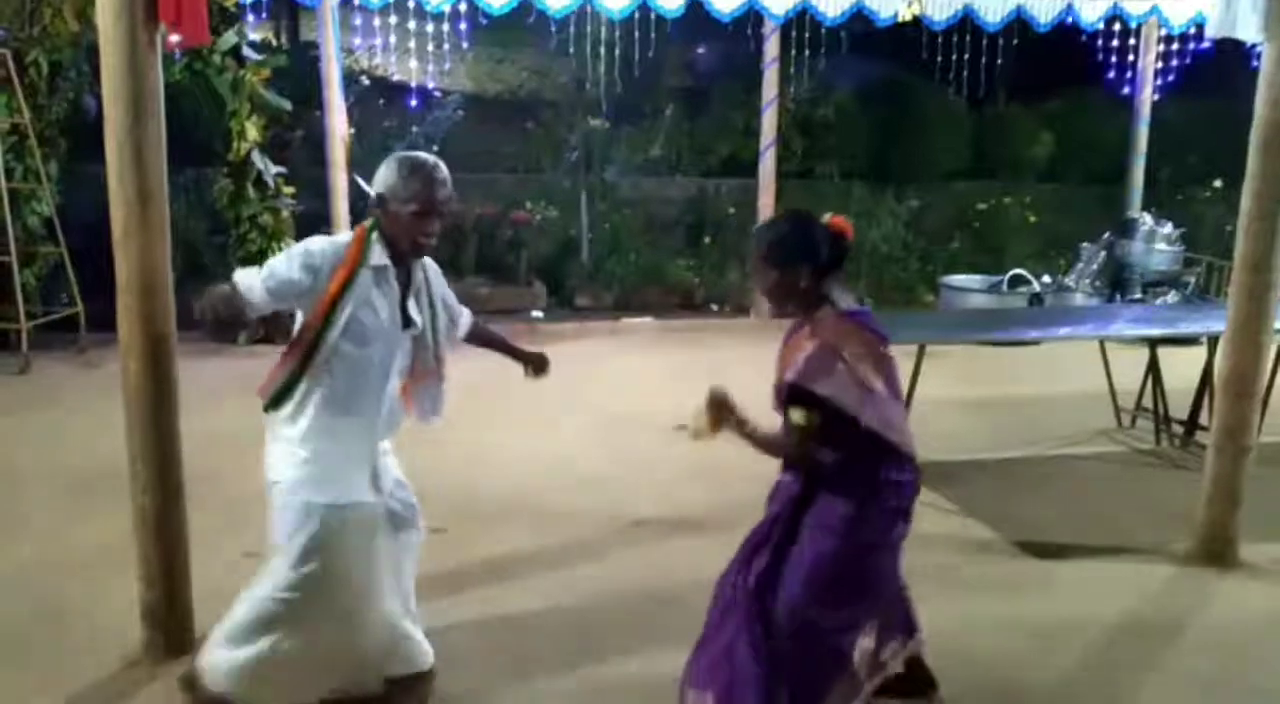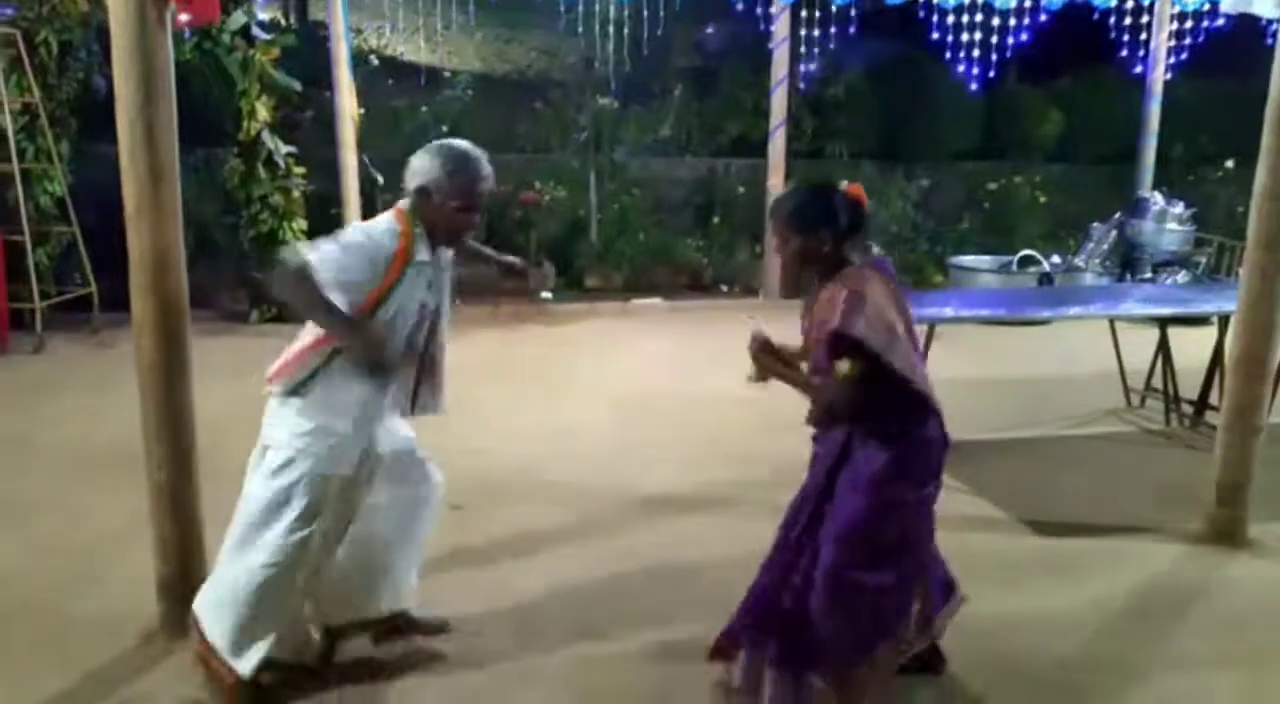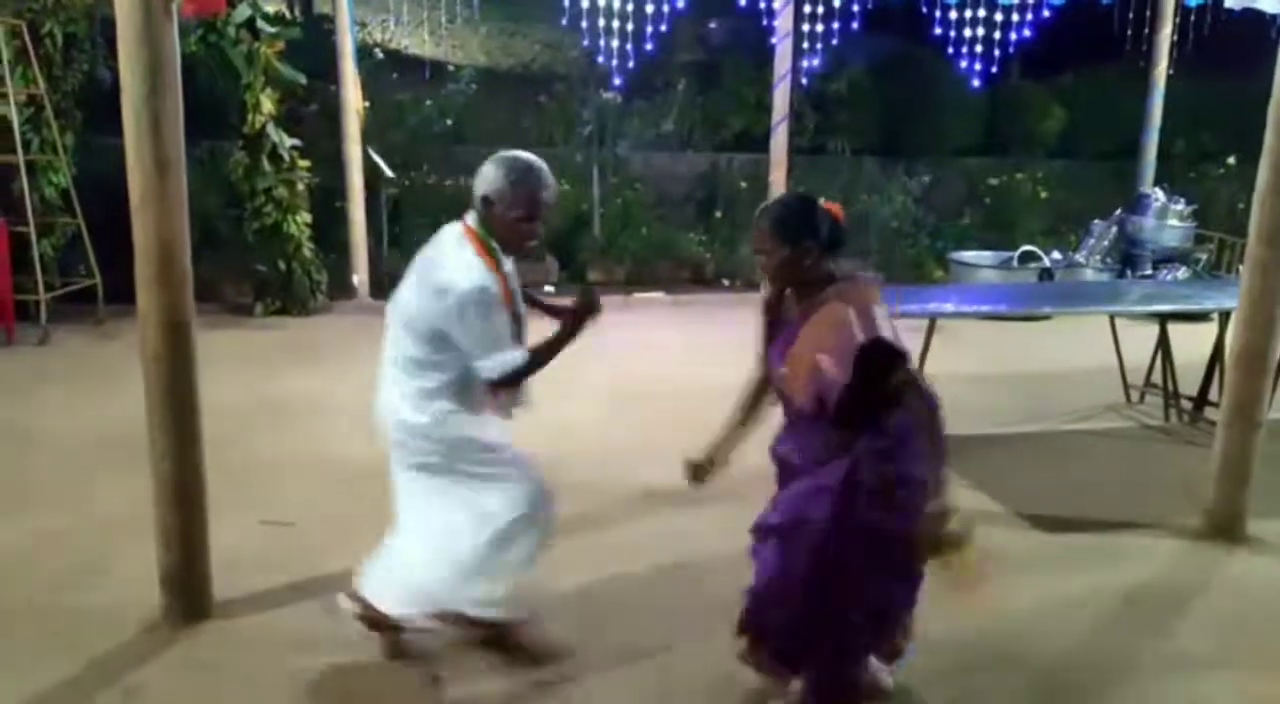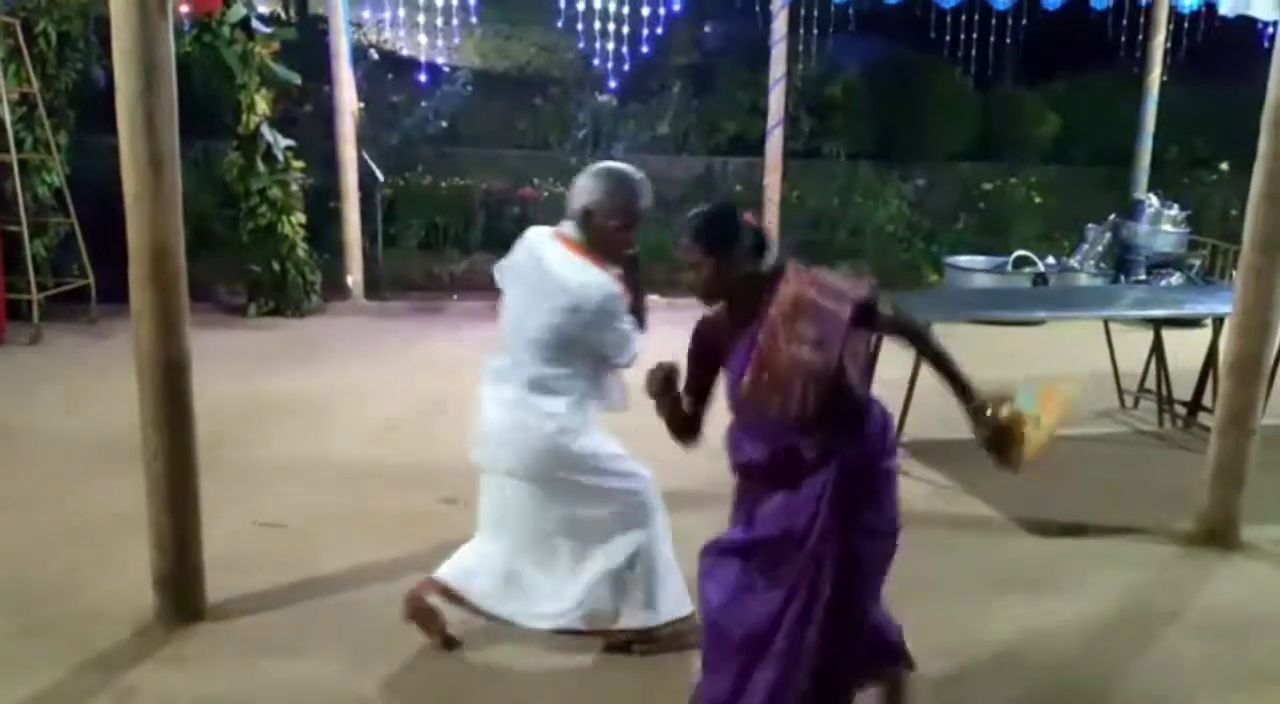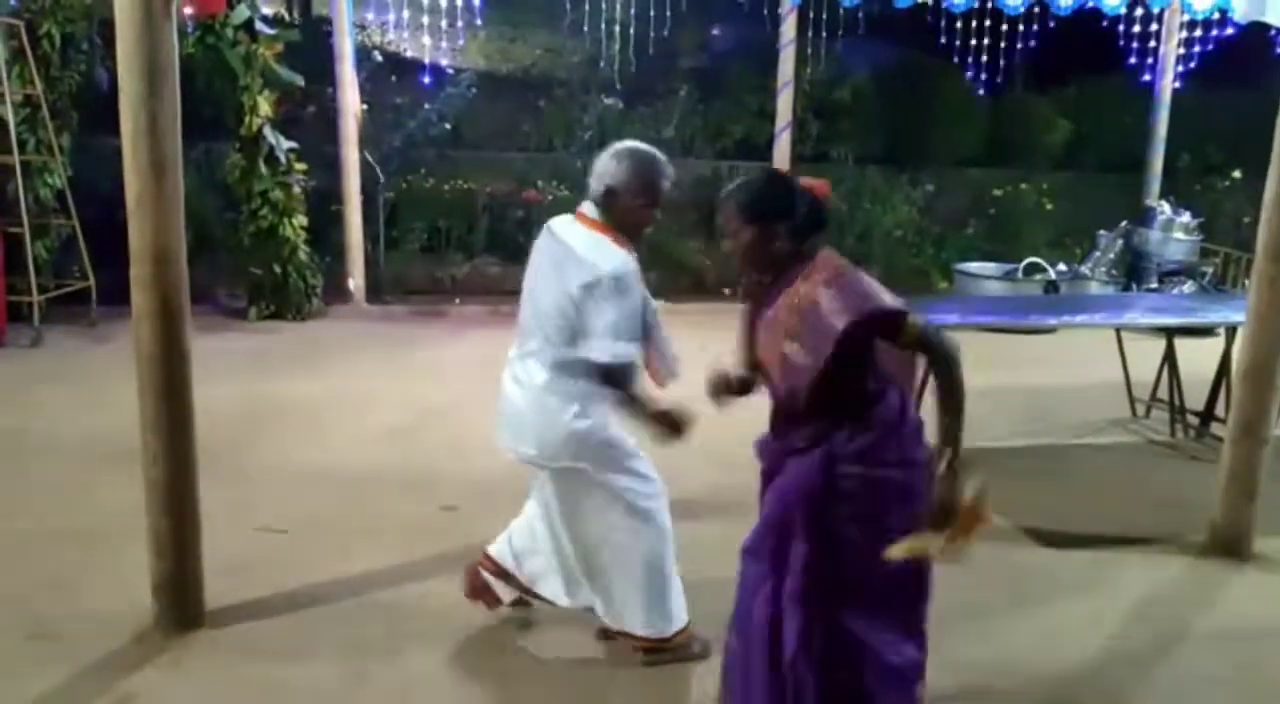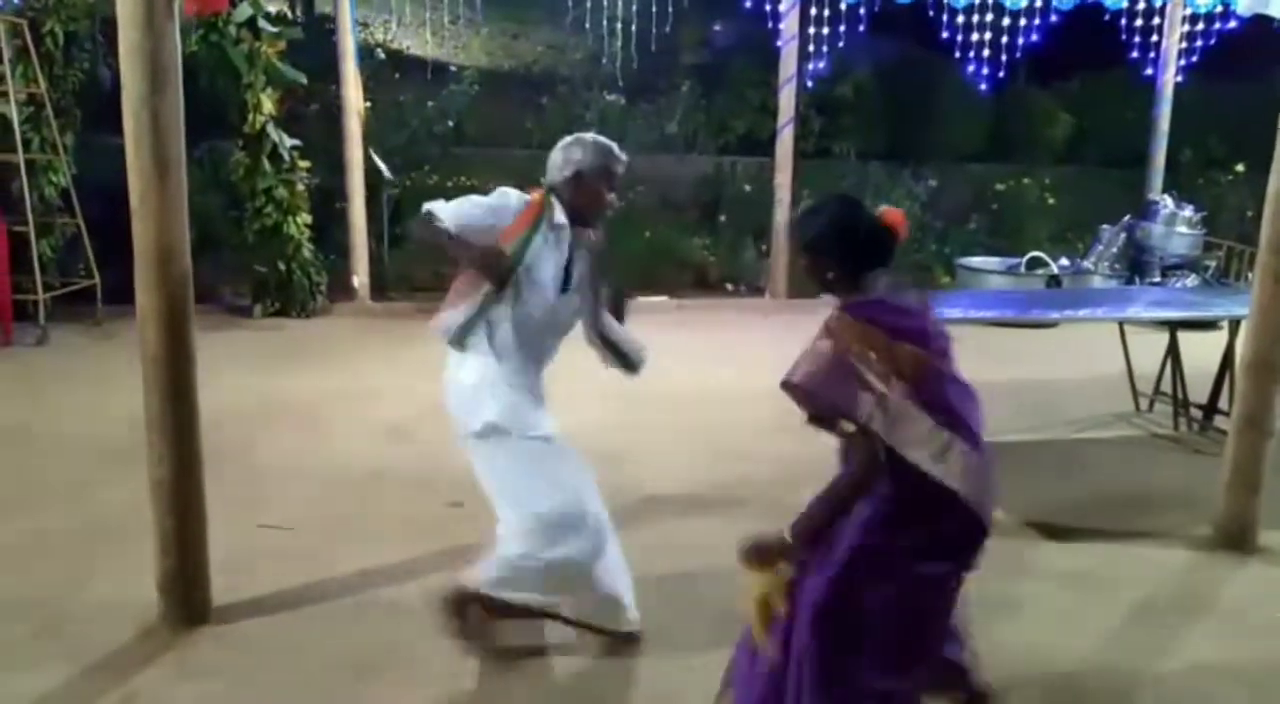
dt=0.3s
person 1, frame 1
left shoulder: (425, 274)
right shoulder: (328, 259)
left elbow: (460, 324)
right elbow: (244, 291)
left wrist: (516, 352)
right wrist: (227, 303)
left hip: (367, 443)
right hip: (315, 443)
left knee: (394, 531)
right knee: (301, 573)
left ankle: (391, 656)
person 1, frame 2
left shoulder: (433, 245)
right shoulder: (376, 245)
right elbow: (291, 280)
left wrist: (502, 261)
right wrist: (349, 333)
left hip: (371, 414)
right hip: (317, 415)
left knee: (413, 489)
right knee: (281, 540)
left ankle: (374, 609)
right ankle: (225, 648)
person 1, frame 3
left shoulder: (466, 242)
right shoulder: (470, 282)
right elbow: (507, 373)
left wrist: (547, 307)
right wrist: (572, 327)
left hip: (410, 409)
right hip: (429, 416)
left knee: (442, 520)
right knee: (521, 499)
left ankle: (392, 610)
right ankle: (466, 614)
person 1, frame 4
left shoulder: (532, 244)
right shoulder: (596, 292)
right elbow: (625, 353)
right wrist: (634, 292)
left hip: (501, 416)
right hip: (549, 431)
left knee: (514, 527)
right knee: (632, 501)
left ankle: (435, 596)
right ankle: (651, 622)
person 1, frame 5
left shoulder: (559, 233)
right shoulder: (614, 265)
right elbow: (609, 365)
left wrist: (643, 323)
right wrist: (654, 414)
left hip: (531, 404)
right hip: (567, 417)
left knee: (560, 500)
right knee: (639, 506)
left ankle: (495, 574)
right ankle: (657, 632)
person 1, frame 6
left shoulder: (583, 246)
right shoulder: (515, 210)
left elbow: (597, 322)
right elbow: (429, 222)
right wrist: (471, 253)
left hip: (519, 385)
right hip: (489, 382)
left knee: (527, 493)
right knee: (555, 502)
left ankle: (512, 595)
right ankle: (480, 595)
person 2, frame 1
left shoulder: (825, 339)
right shoulder: (828, 312)
left elbow: (794, 446)
left wrist: (734, 422)
left hip: (855, 487)
right hip: (844, 474)
left knee: (805, 602)
person 2, frame 2
left shoulder: (854, 294)
right shoulder: (840, 281)
left elbow: (841, 399)
left wrist: (778, 368)
right wrist: (802, 356)
left hip: (888, 444)
right hip: (869, 438)
left knee: (846, 560)
right knee: (891, 548)
right ankle: (913, 647)
person 2, frame 3
left shoulder: (855, 309)
right shoulder: (783, 303)
left elbow: (921, 401)
right elbow: (771, 380)
left wrist: (932, 502)
right wrist: (724, 445)
left hip: (872, 469)
right hip: (811, 460)
left knee: (846, 582)
right knee: (789, 563)
person 2, frame 4
left shoulder: (809, 296)
right shoulder: (714, 331)
left elbow: (908, 330)
right elbow: (687, 431)
left wrist: (975, 408)
right wrist: (667, 399)
left hip: (846, 470)
right hip: (770, 478)
left knee: (832, 598)
right knee: (739, 591)
person 2, frame 5
left shoulder: (831, 287)
right shoulder: (762, 289)
left elbow: (938, 352)
right elbow: (759, 371)
left wrist: (950, 467)
right wrist: (731, 382)
left hip: (865, 466)
right hip: (806, 463)
left knee: (858, 604)
right knee: (781, 592)
person 2, frame 6
left shoulder: (844, 339)
right shoulder: (900, 305)
left elbow: (867, 463)
left wrist: (790, 542)
left hip: (916, 499)
right hip: (946, 477)
